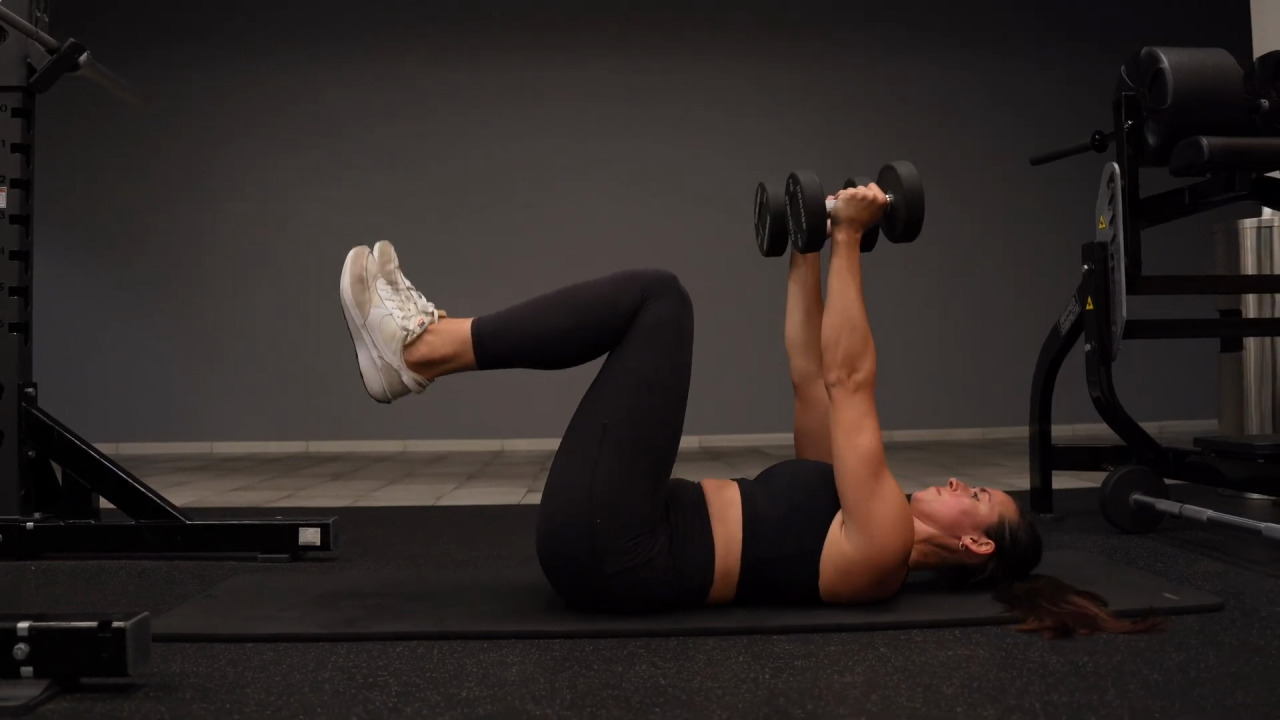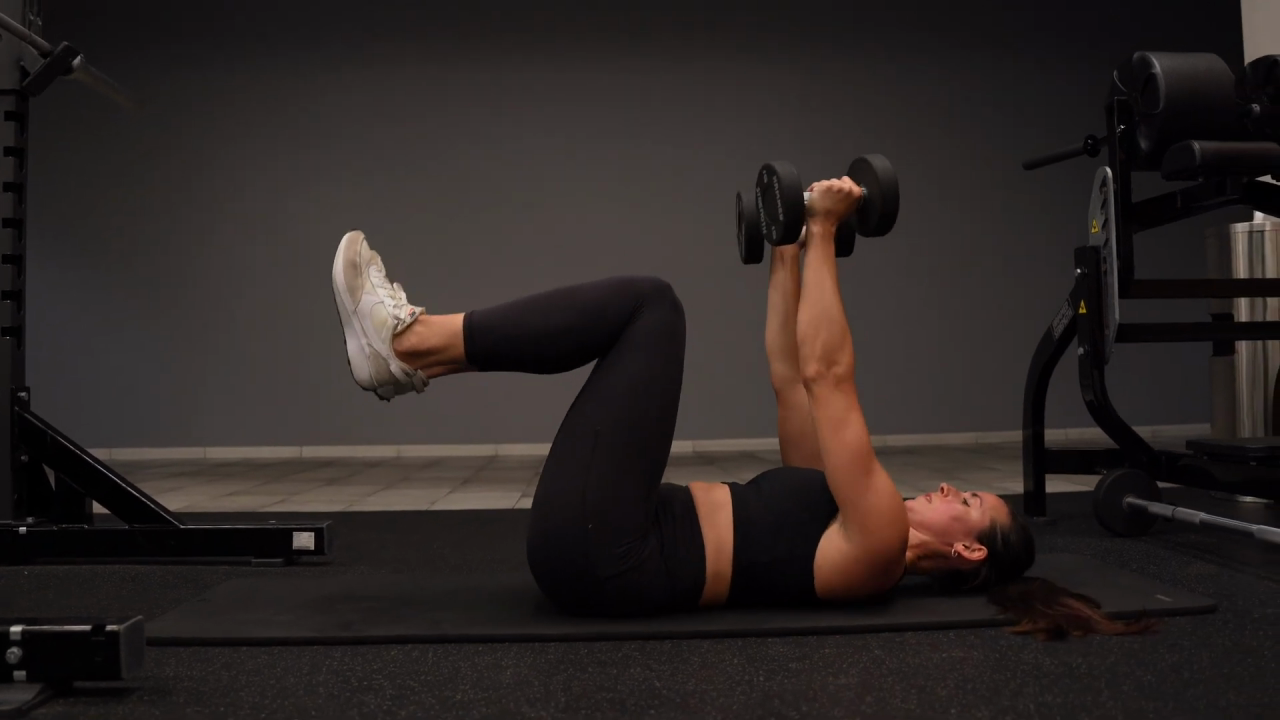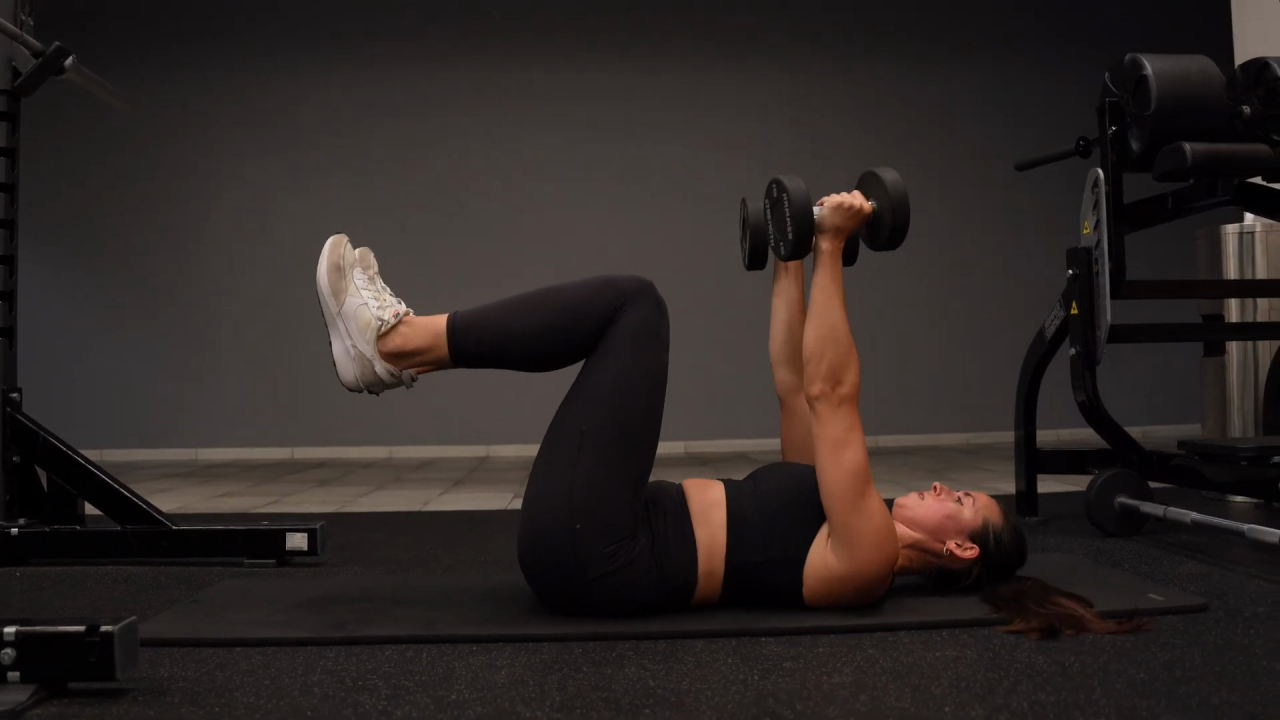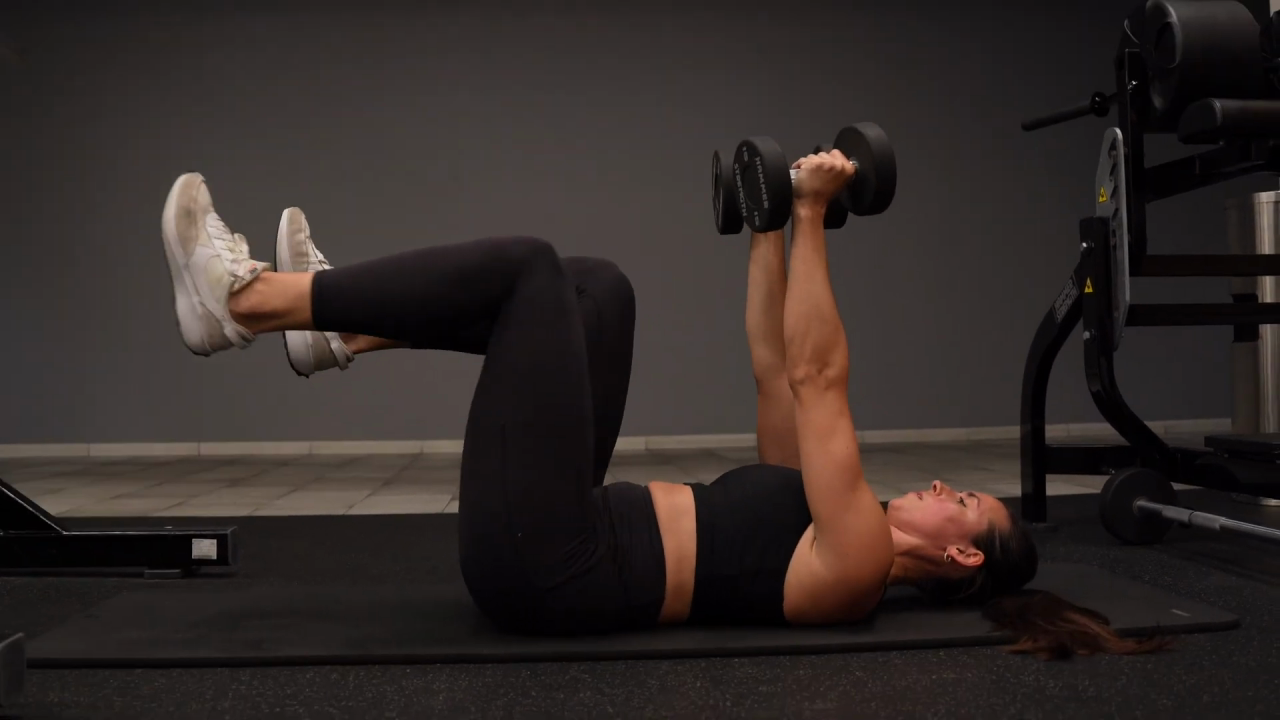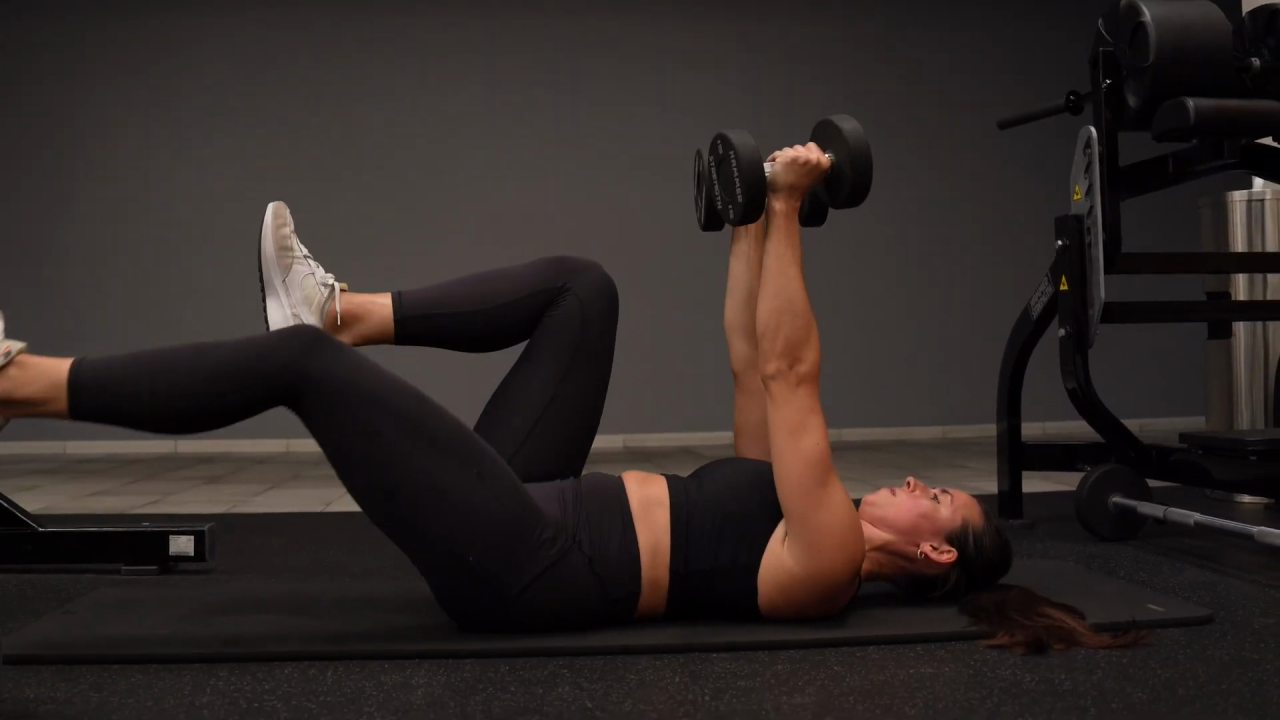
dt=0.4s
person 1, frame 1
left shoulder: (883, 547)
right shoulder: (853, 517)
left elbow: (851, 381)
right elbow: (810, 376)
left wrist: (847, 240)
right wrist: (806, 249)
left hip: (608, 552)
right hip: (608, 541)
left knee: (656, 297)
right knee: (649, 309)
left ankle: (422, 351)
right ankle: (429, 341)
person 1, frame 2
left shoulder: (876, 549)
right shoulder: (845, 521)
left elbow: (829, 379)
right elbow: (790, 377)
left wrist: (823, 233)
right wrist: (786, 251)
left hip: (600, 555)
right hip: (604, 544)
left knee: (648, 305)
right knee: (642, 316)
left ankle: (409, 341)
right ankle: (417, 350)
person 1, frame 3
left shoulder: (866, 558)
right shoulder: (837, 525)
left elbow: (830, 396)
right elbow: (792, 382)
left wrist: (831, 250)
right wrist: (790, 259)
left hip: (589, 553)
right hip: (590, 544)
left knee: (632, 305)
right knee: (630, 315)
left ankle: (398, 344)
right ankle: (406, 344)
person 1, frame 4
left shoulder: (855, 567)
right shoulder: (819, 528)
left elbow: (816, 380)
right elbow: (772, 369)
left wrist: (811, 218)
right wrist: (769, 229)
left hip: (547, 568)
right hip: (563, 545)
left knee: (531, 268)
right knee: (595, 287)
left ankle: (253, 298)
right ankle: (342, 328)
person 1, frame 5
left shoulder: (827, 559)
right shoulder: (797, 519)
left elbow: (791, 373)
right elbow: (749, 358)
left wrist: (787, 210)
right wrist: (750, 219)
left hip: (516, 565)
right hip: (530, 518)
left knee: (304, 361)
right knee: (581, 286)
right ankle: (341, 311)
